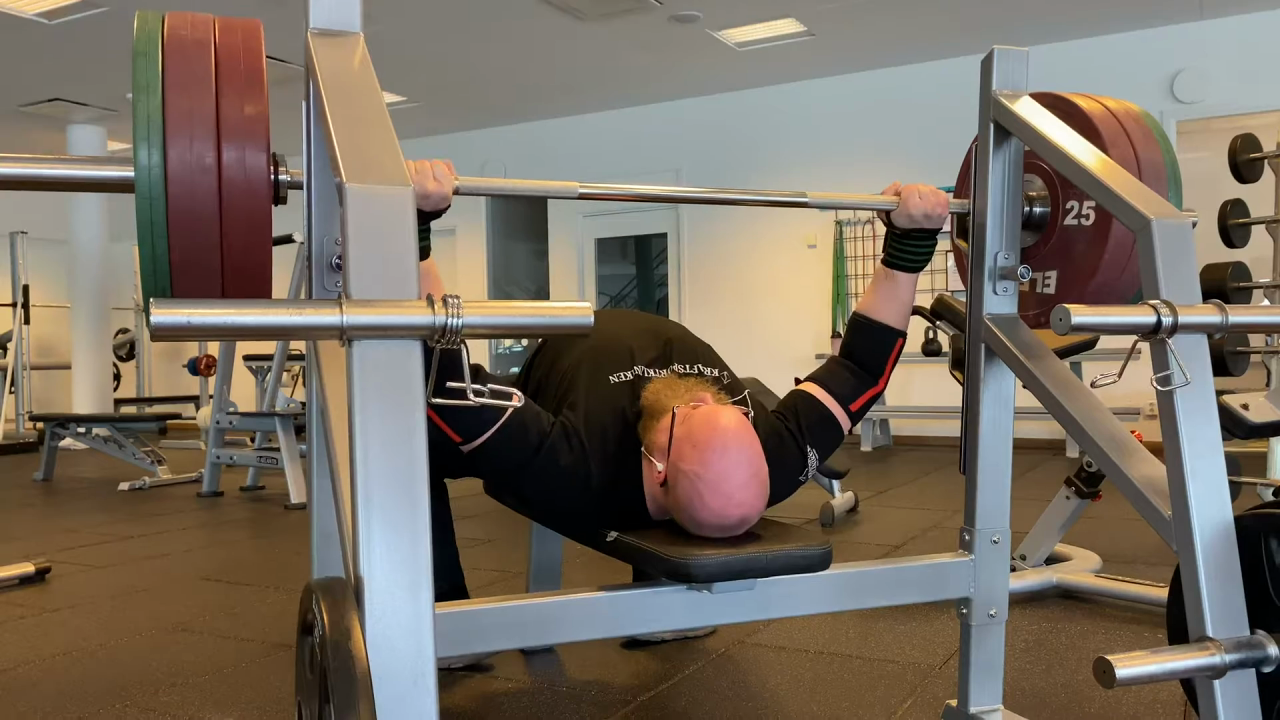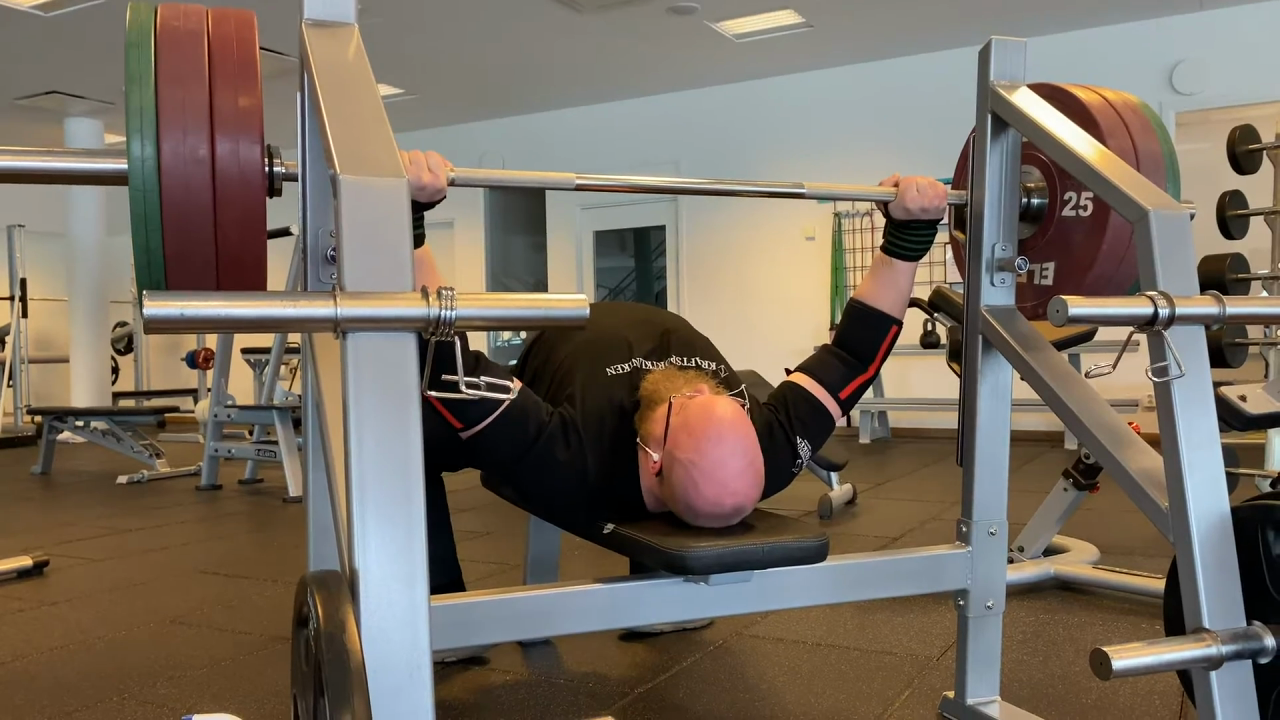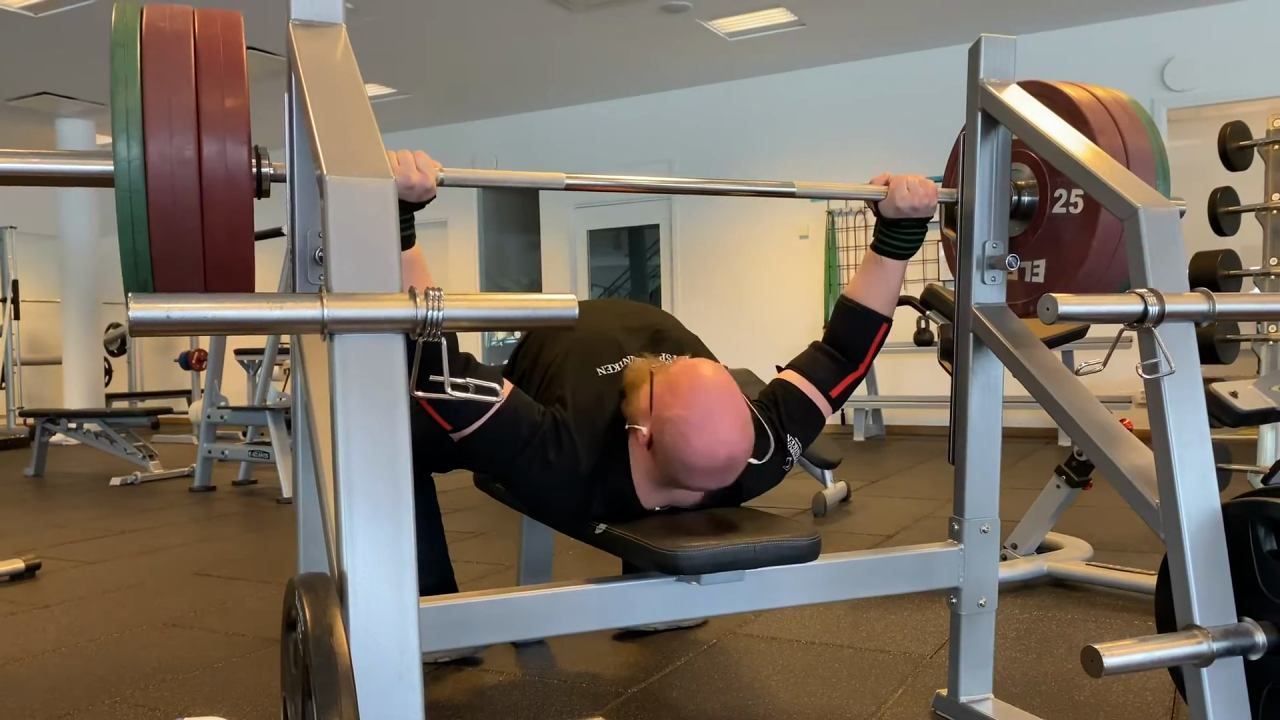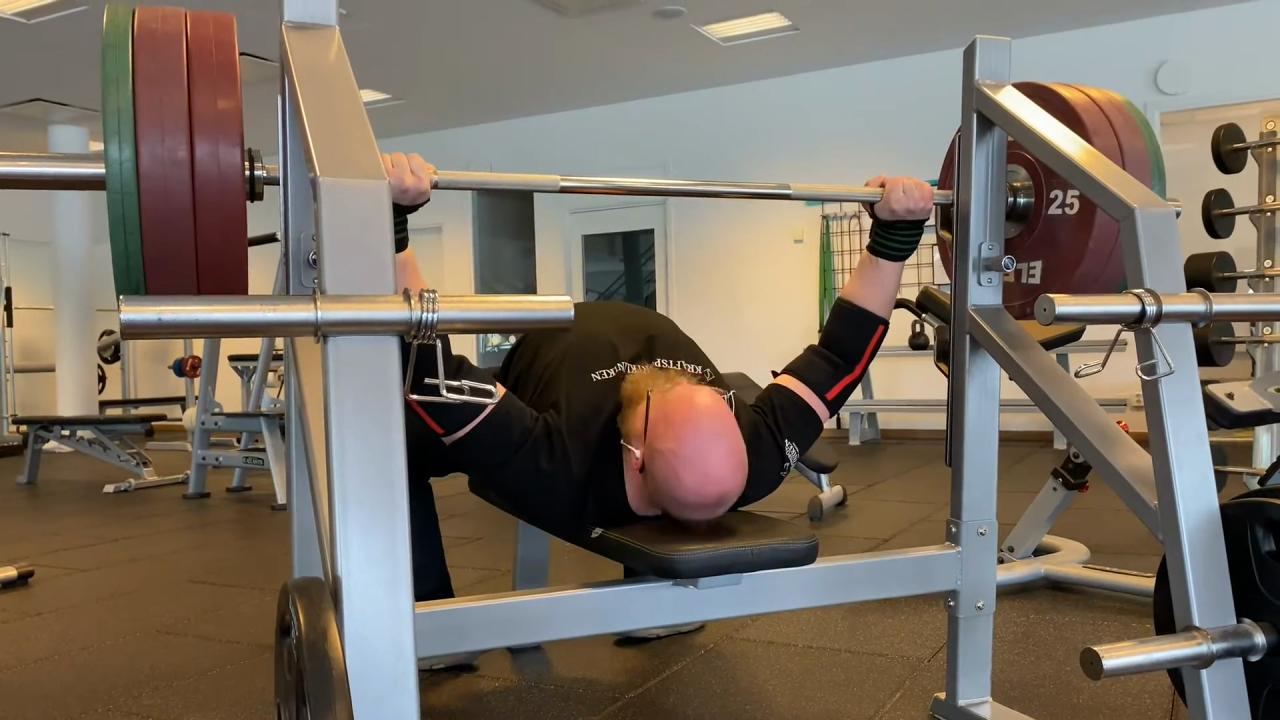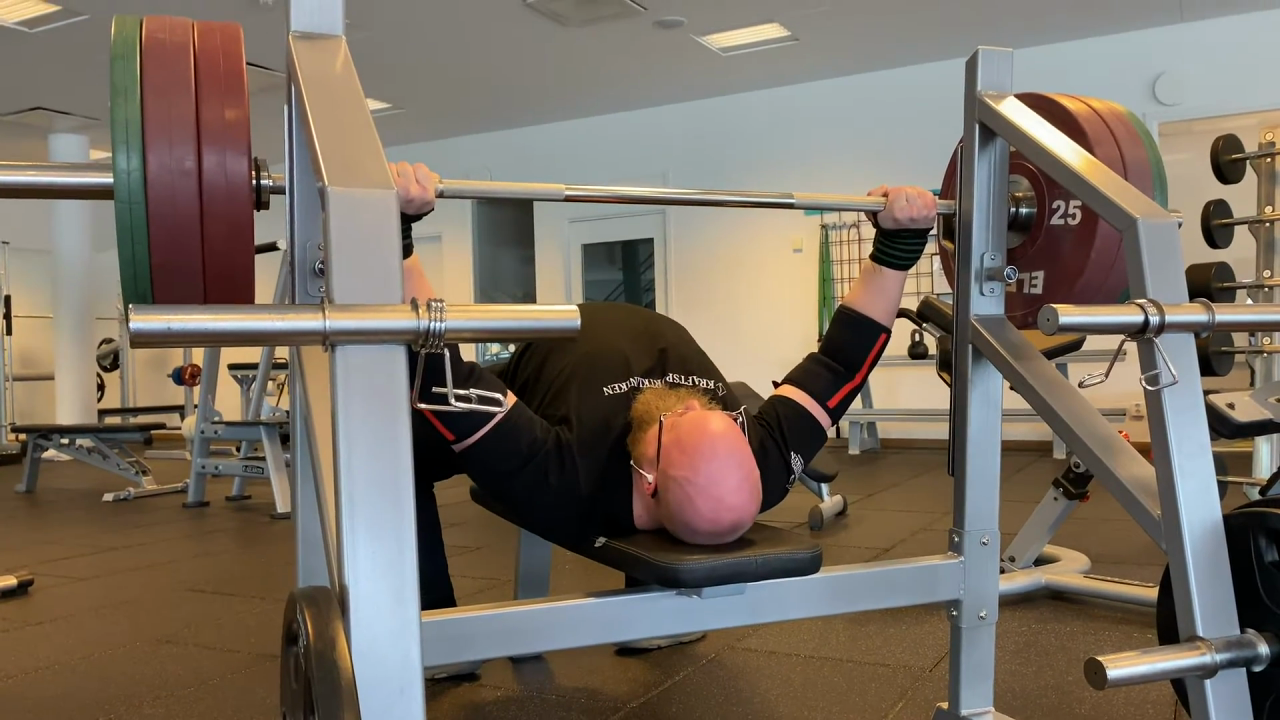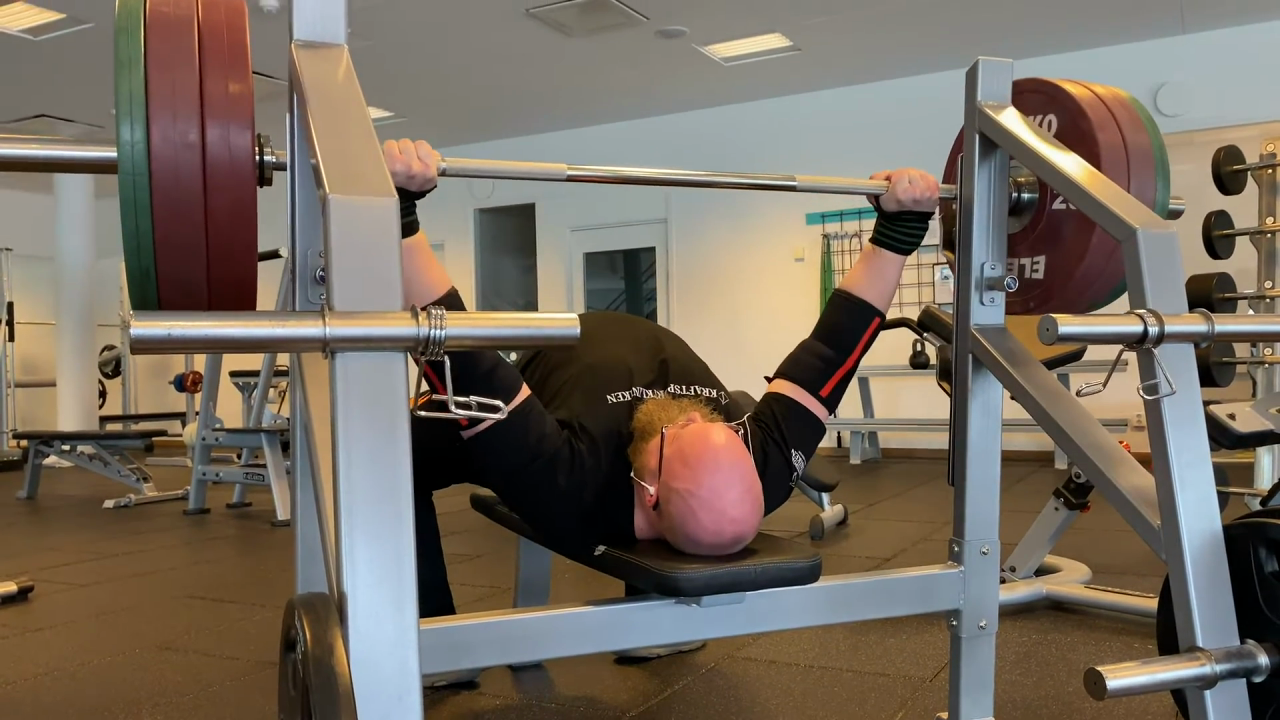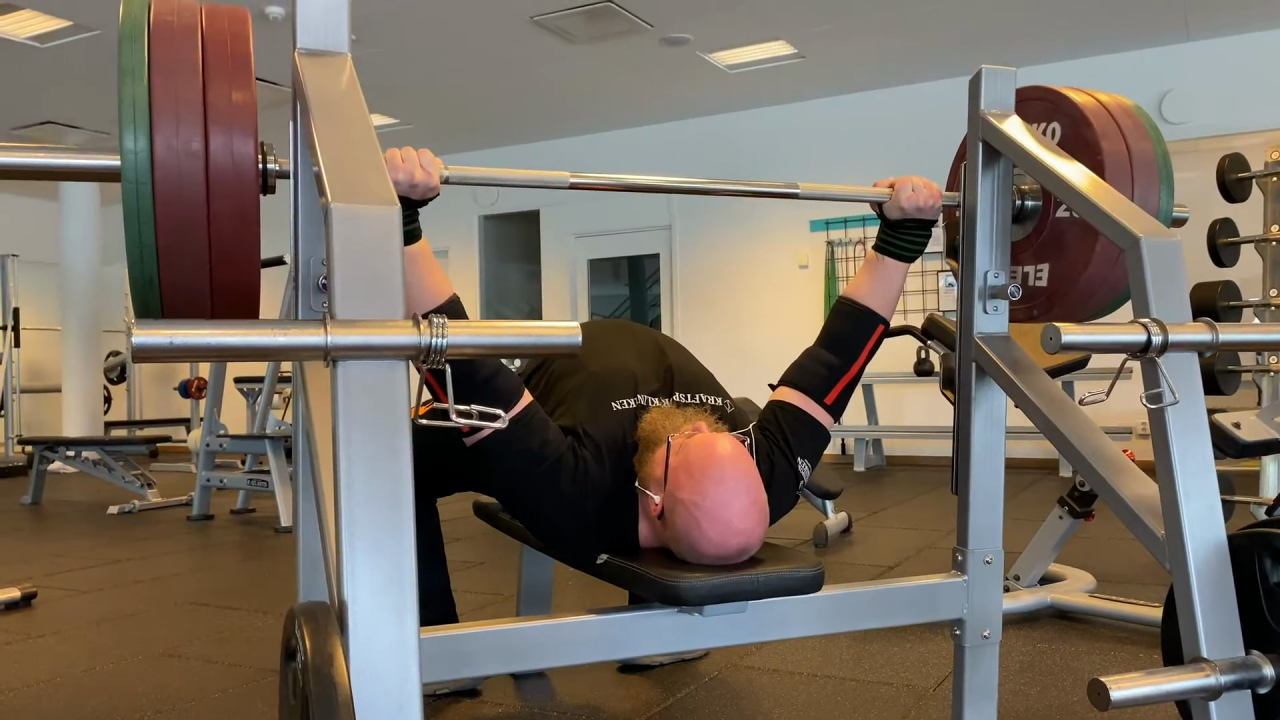
dt=0.7s
person 1, frame 1
left shoulder: (572, 479)
right shoulder: (773, 472)
left elbow: (440, 378)
right elbow: (862, 369)
left wrist: (415, 226)
right wrist: (913, 242)
person 1, frame 2
left shoulder: (567, 466)
right shoulder: (774, 455)
left elbow: (442, 363)
right elbow: (855, 354)
left wrist: (412, 215)
right wrist: (910, 233)
person 1, frame 3
left shoulder: (558, 472)
right shoulder: (754, 465)
left elbow: (433, 367)
right elbow: (845, 354)
left wrist: (401, 218)
right wrist: (899, 233)
person 1, frame 4
left shoulder: (553, 474)
right shoulder: (756, 463)
left elbow: (425, 367)
right elbow: (841, 355)
left wrist: (393, 221)
right wrist: (896, 234)
person 1, frame 5
left shoulder: (562, 486)
right shoulder: (765, 473)
left elbow: (438, 373)
right elbow: (843, 362)
left wrist: (397, 228)
right wrist: (899, 242)
person 1, frame 6
left shoulder: (566, 489)
right shoulder: (768, 471)
left elbow: (456, 356)
right elbow: (835, 350)
left wrist: (402, 208)
right wrist: (900, 226)
person 1, frame 7
left shoulder: (571, 498)
right shoulder: (772, 479)
left elbow: (457, 360)
right elbow: (837, 359)
left wrist: (402, 216)
right wrist: (904, 234)
